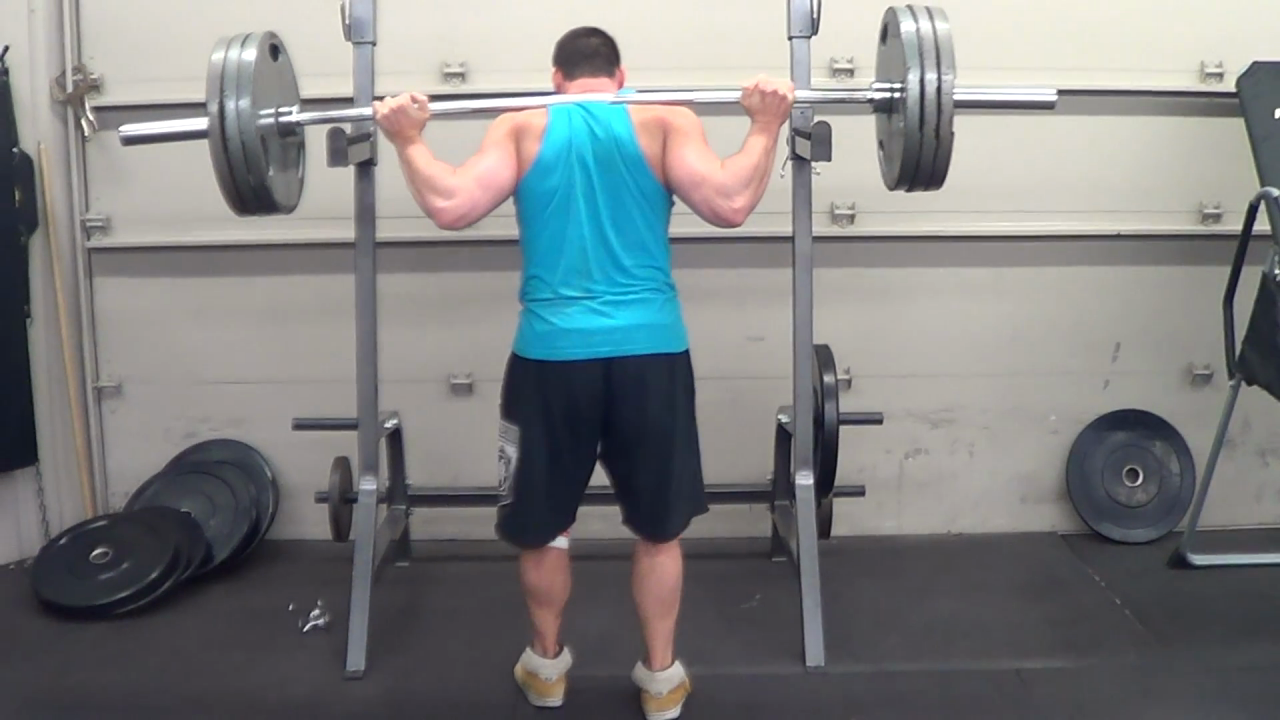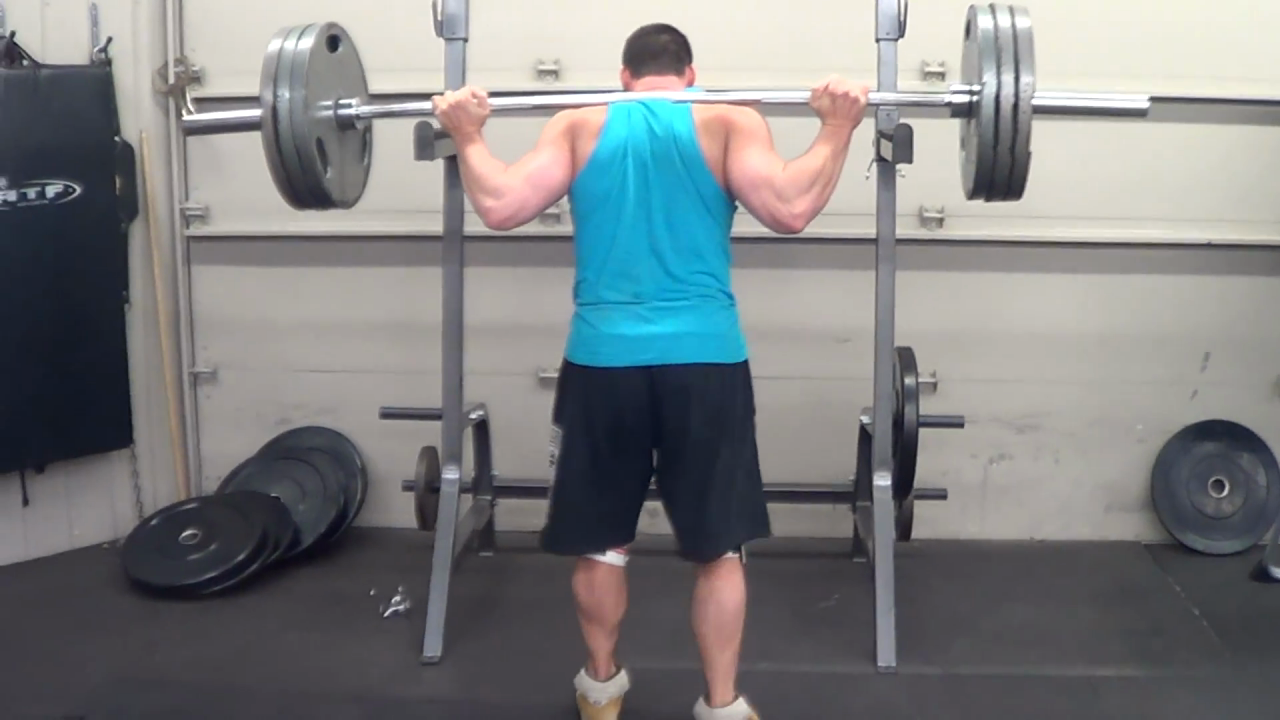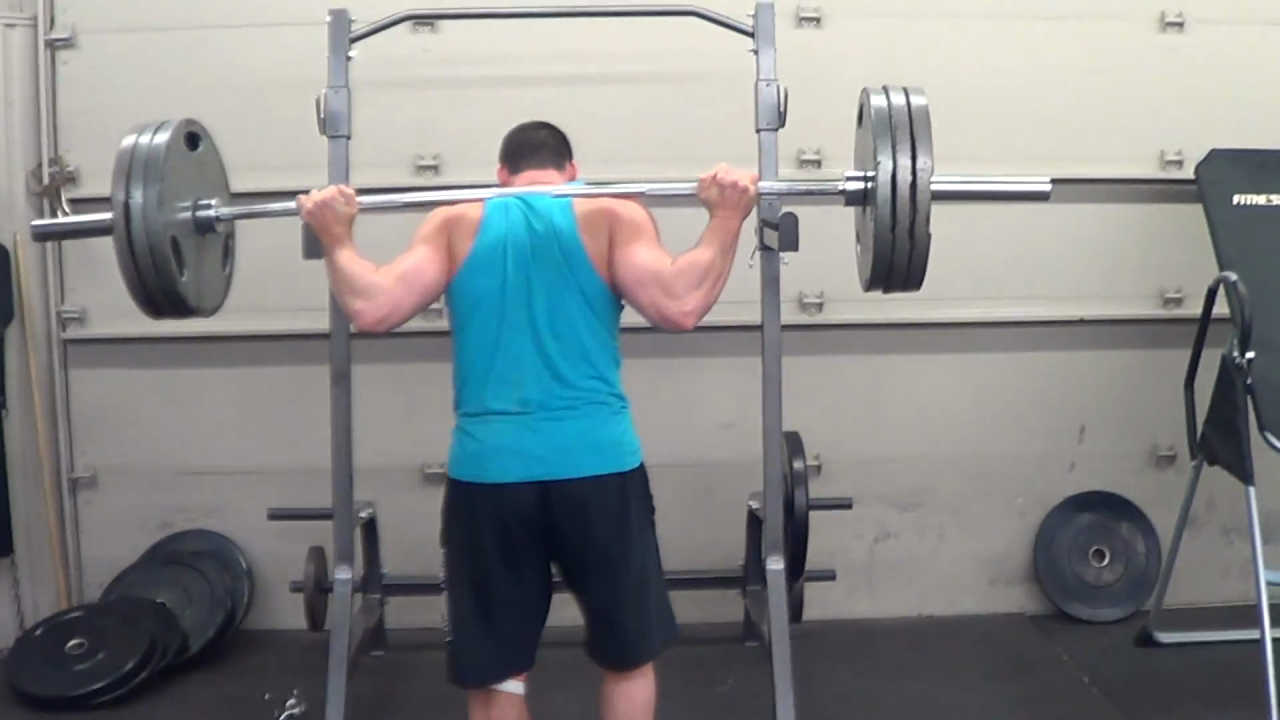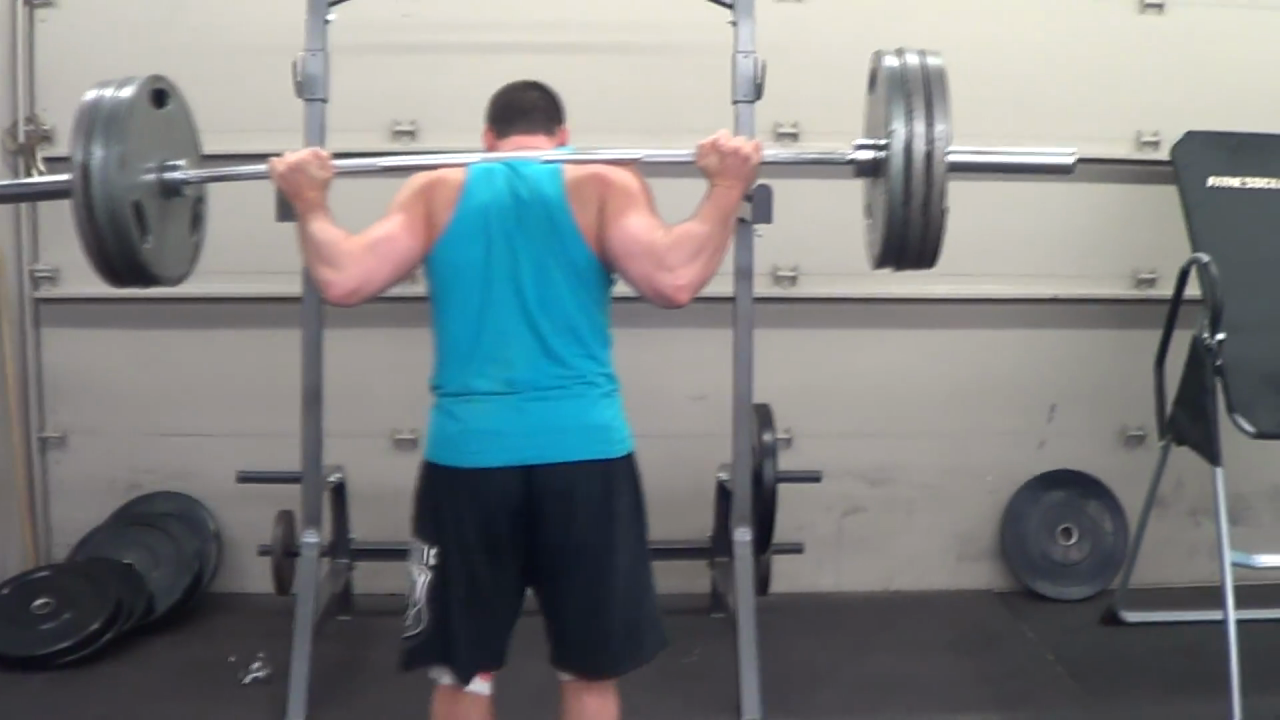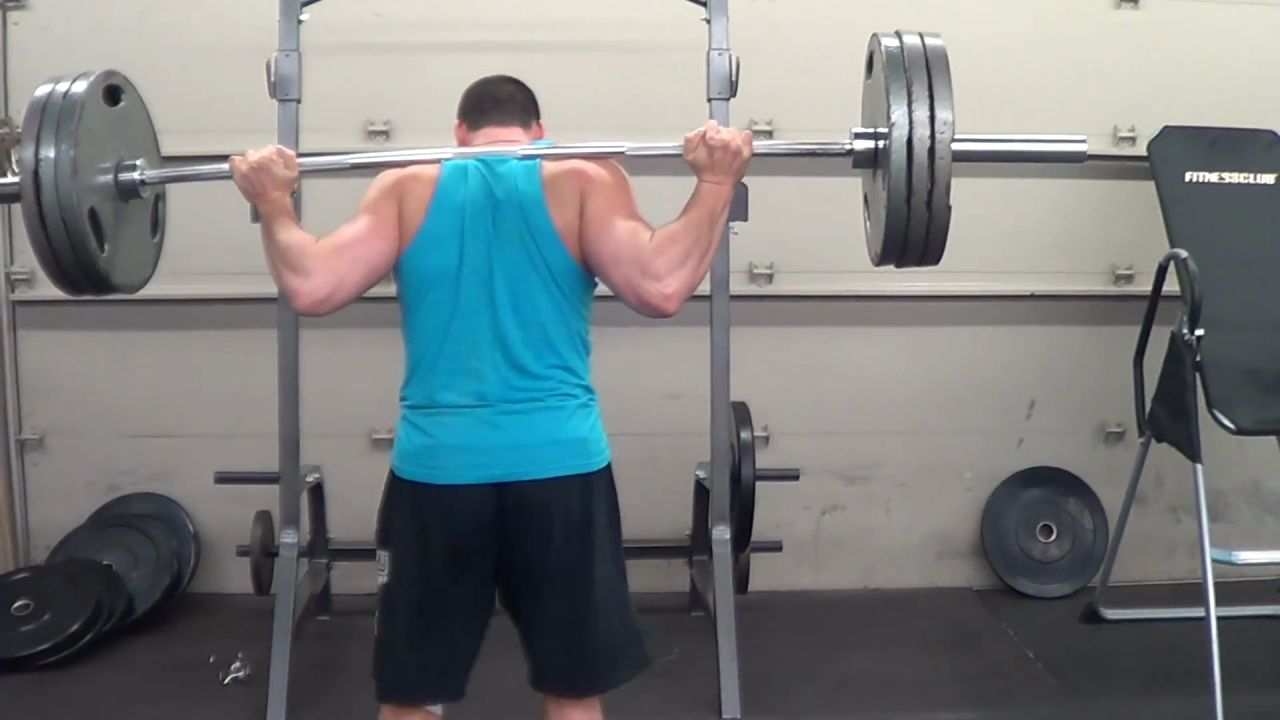
dt=1s
person 1, frame 1
left shoulder: (520, 127)
right shoulder: (664, 121)
left elbow: (451, 207)
right elbow: (730, 204)
left wrist: (408, 139)
right wrist: (765, 126)
left hip: (550, 353)
right hip: (651, 351)
left knee: (541, 526)
right knee: (659, 527)
left ankle: (546, 664)
person 1, frame 2
left shoulder: (579, 125)
right shoulder: (728, 121)
left elbow: (500, 206)
right elbow: (791, 209)
left wrist: (467, 135)
right wrist: (838, 127)
left hip: (602, 361)
right hip: (706, 360)
left knee: (598, 541)
right knee: (718, 548)
person 1, frame 3
left shoulder: (455, 224)
right shoulder: (613, 217)
left elbow: (372, 309)
right elbow: (679, 308)
left wrist: (336, 235)
right wrist: (726, 218)
left hip: (490, 472)
right hip: (598, 467)
right knee: (628, 654)
person 1, frame 4
left shoulder: (435, 190)
right shoulder: (604, 184)
left elbow: (343, 281)
right elbow: (674, 281)
left wrist: (308, 200)
right wrist: (727, 186)
left hip: (467, 455)
right hip: (585, 453)
right knee: (590, 667)
person 1, frame 5
left shoulder: (405, 189)
right shoulder: (584, 181)
left elbow: (311, 289)
right elbow: (660, 289)
left wrist: (271, 200)
right wrist: (717, 182)
left hip: (435, 469)
right hip: (560, 466)
